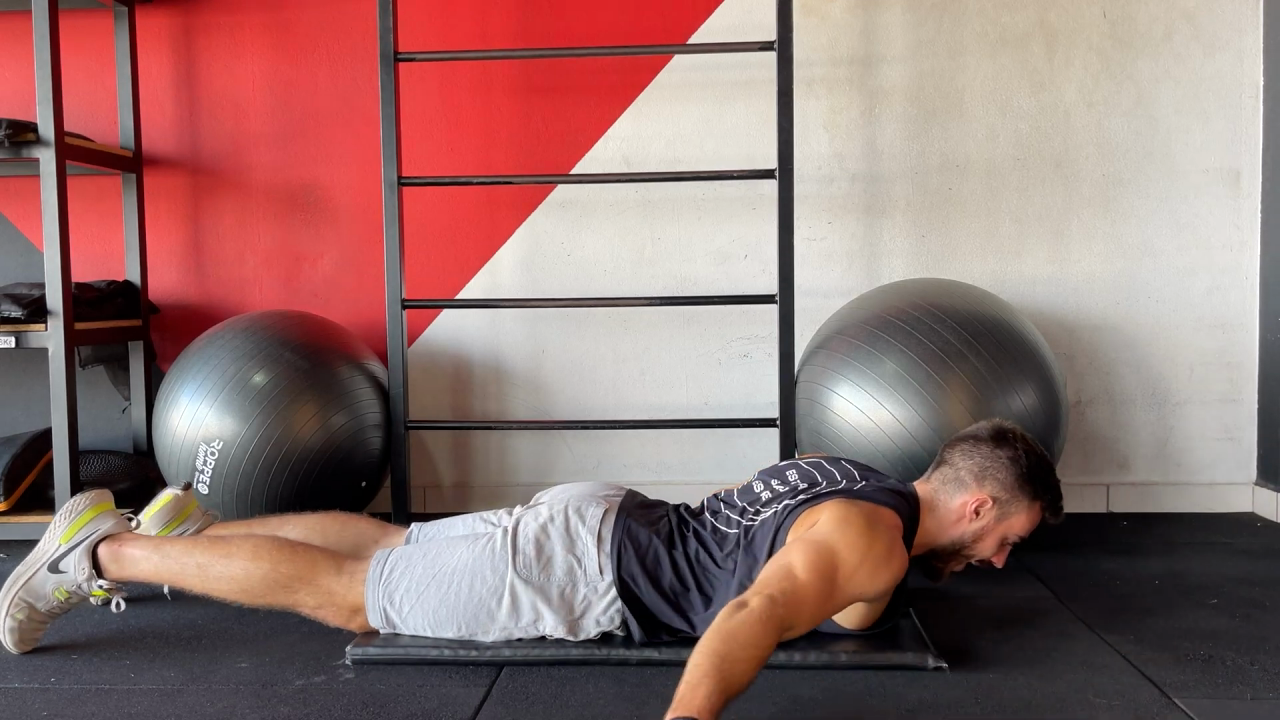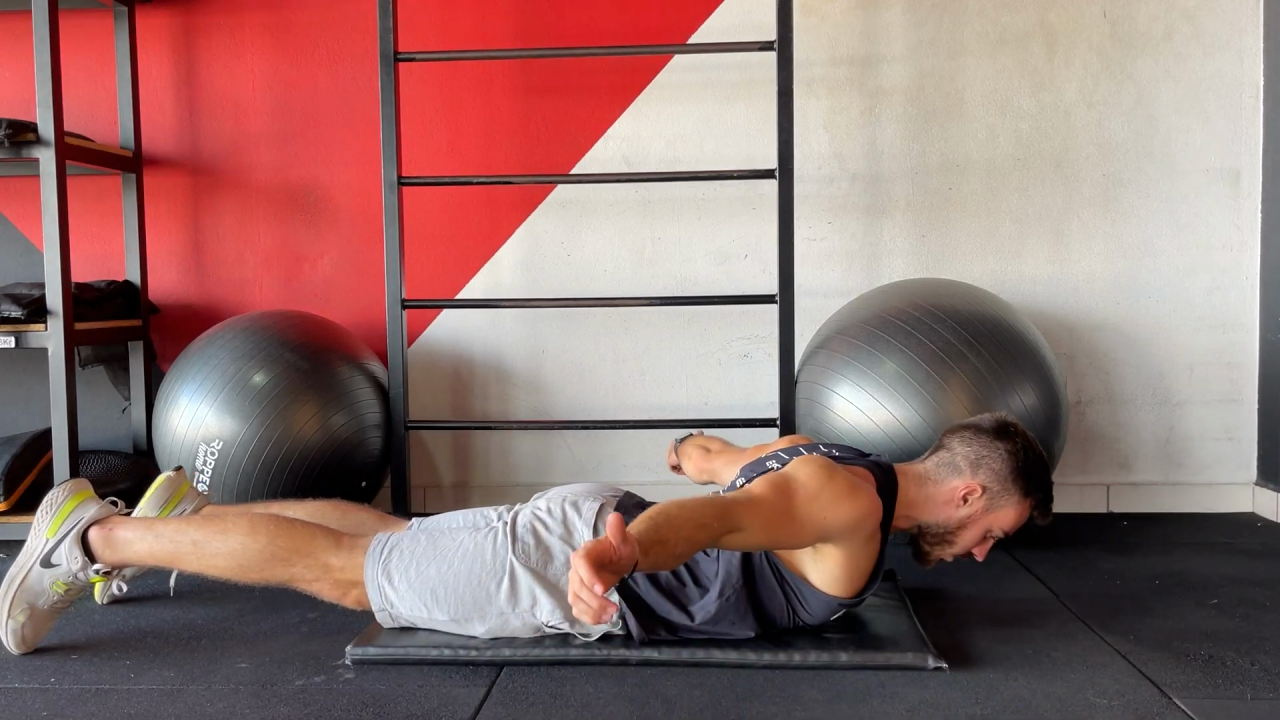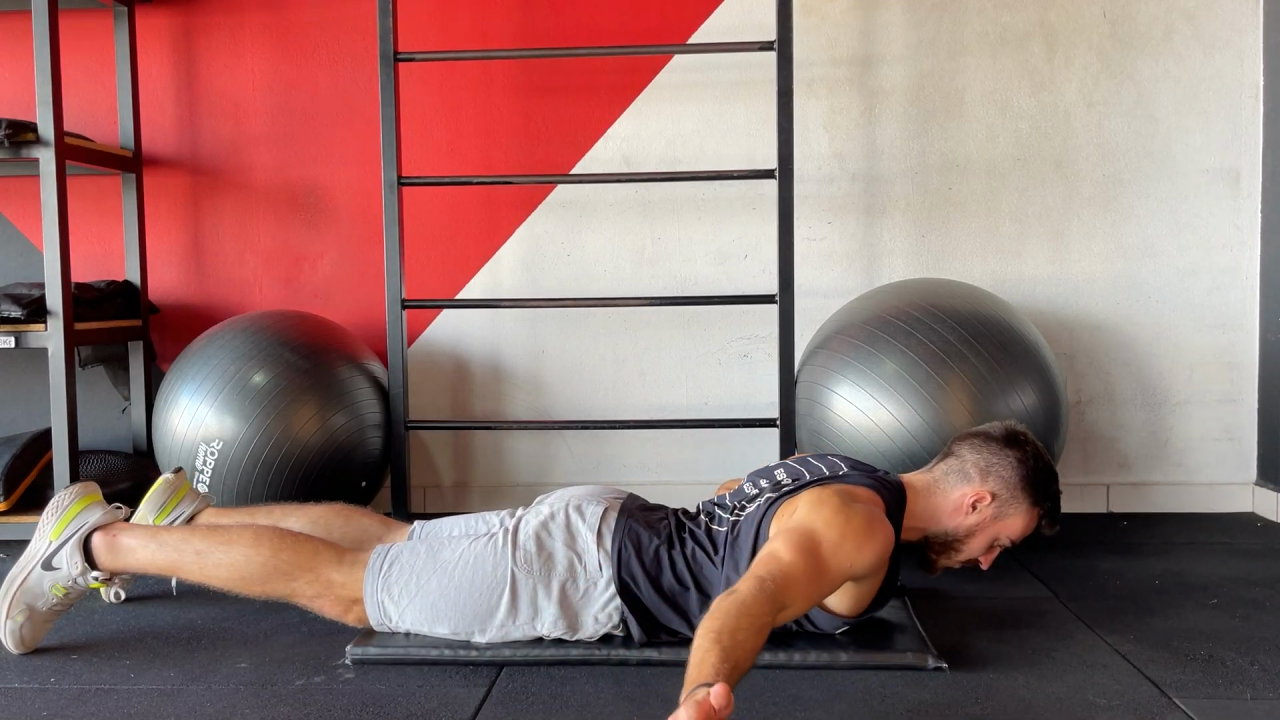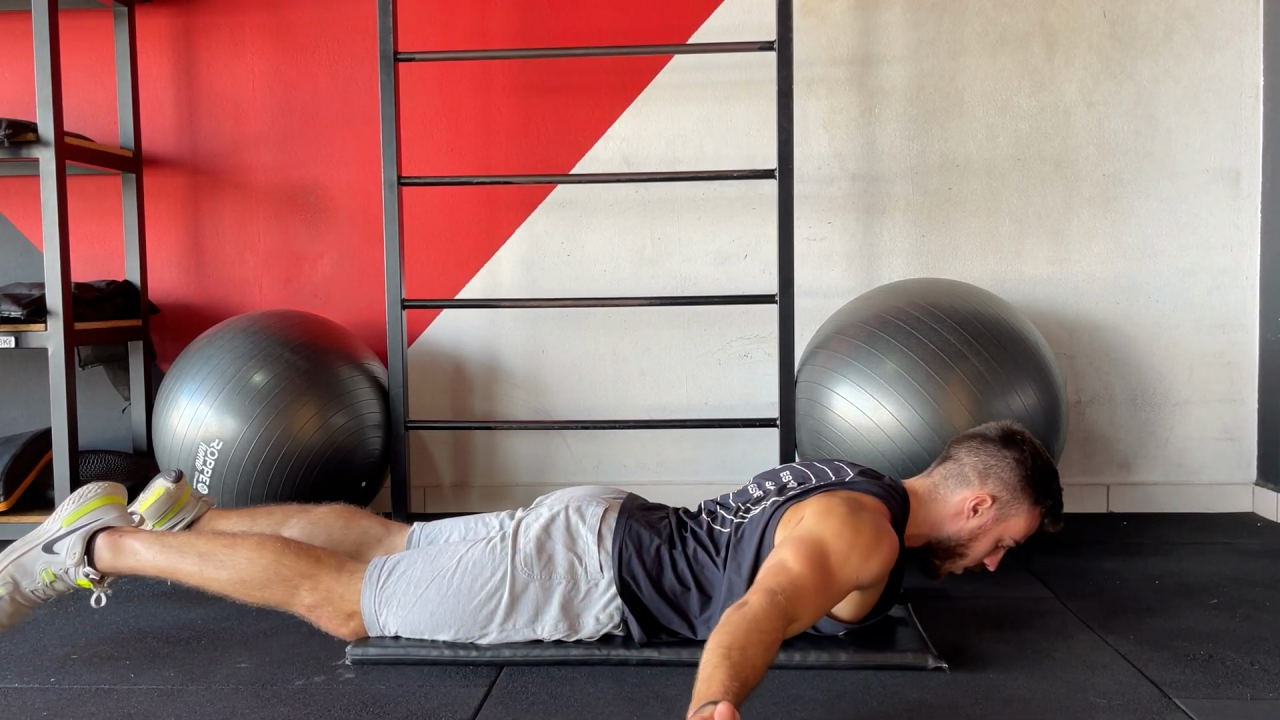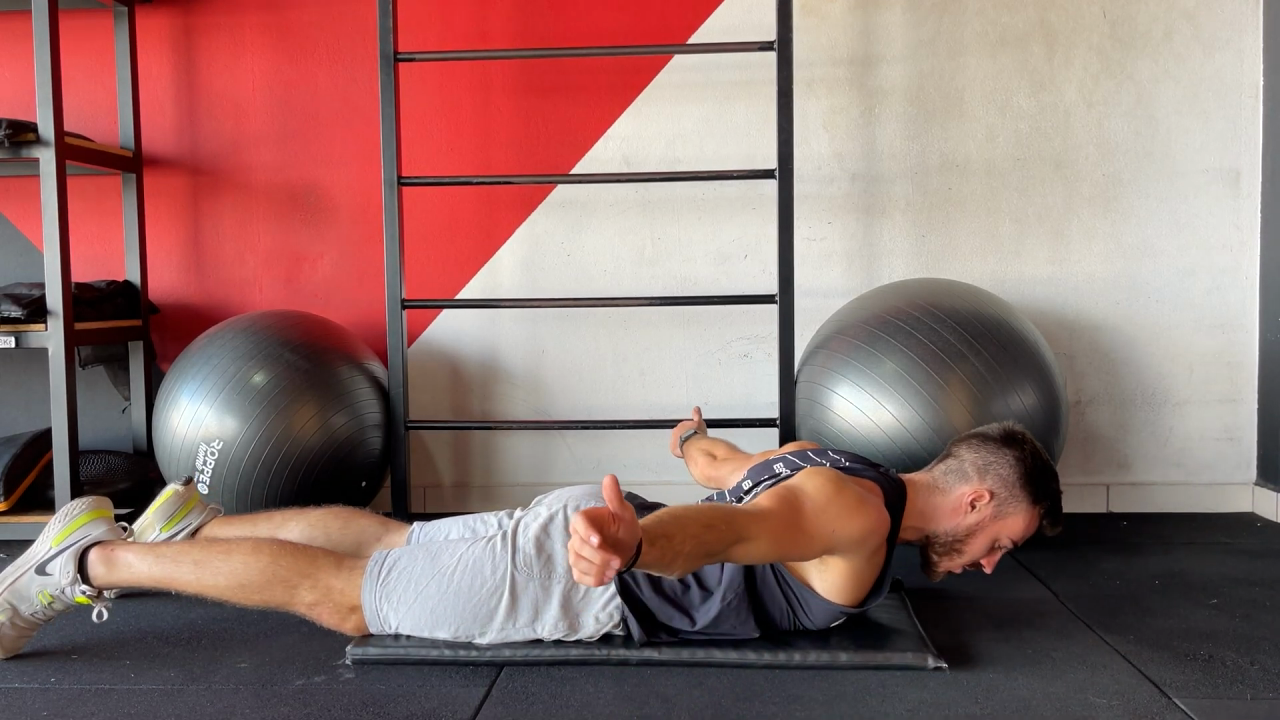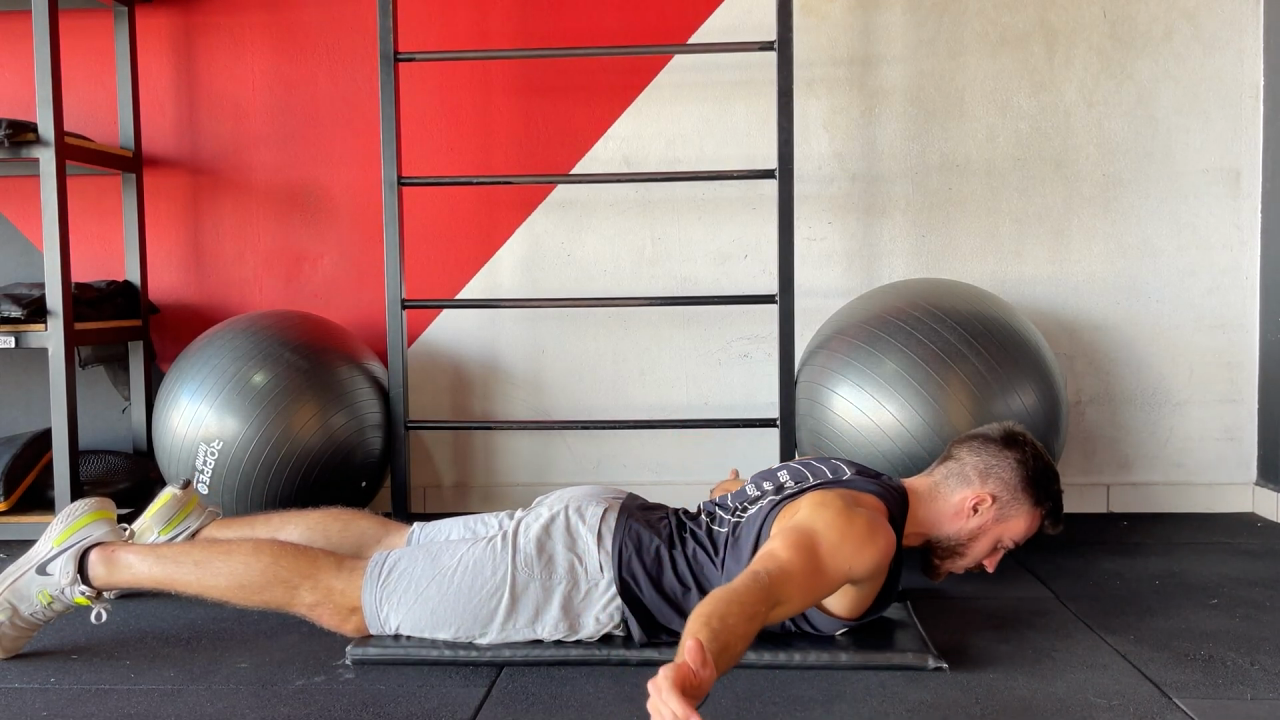
dt=0.7s
person 1, frame 1
left shoulder: (850, 473)
right shoulder: (874, 544)
right elbow: (752, 618)
left hip: (608, 522)
right hip: (584, 571)
left knee: (384, 548)
right knee: (340, 593)
left ankle: (194, 529)
right ankle: (99, 548)
person 1, frame 2
left shoulder: (823, 460)
right shoulder: (849, 502)
left elbow: (703, 457)
right elbow: (713, 518)
right wrist: (617, 557)
left hip: (599, 526)
right hip: (576, 553)
left knee: (389, 535)
right knee: (345, 572)
left ankle: (184, 514)
right ankle: (93, 538)
person 1, frame 3
left shoulder: (846, 478)
right shoulder: (860, 528)
right elbow: (751, 601)
left hip: (604, 529)
right hip: (583, 569)
left knee: (387, 542)
right knee: (342, 588)
left ankle: (187, 518)
right ankle: (96, 543)
person 1, frame 4
left shoulder: (849, 482)
right shoulder: (865, 534)
right elbow: (762, 614)
left hip: (601, 528)
right hip: (586, 573)
left knee: (382, 543)
right knee: (337, 600)
left ankle: (185, 516)
right ankle: (102, 545)
person 1, frame 5
left shoulder: (833, 465)
right shoulder: (858, 515)
left elbow: (726, 473)
right elbow: (722, 532)
left wrist: (700, 445)
right wrist: (628, 544)
left hip: (596, 536)
right hip: (575, 569)
left knee: (384, 542)
right knee: (337, 596)
left ankle: (193, 526)
right ankle: (88, 561)
person 1, frame 6
left shoulder: (849, 479)
right shoulder: (862, 535)
right elbow: (750, 591)
left hip: (605, 526)
right hip: (585, 572)
left knee: (387, 545)
right knee: (337, 595)
left ankle: (190, 525)
right ankle: (91, 557)
